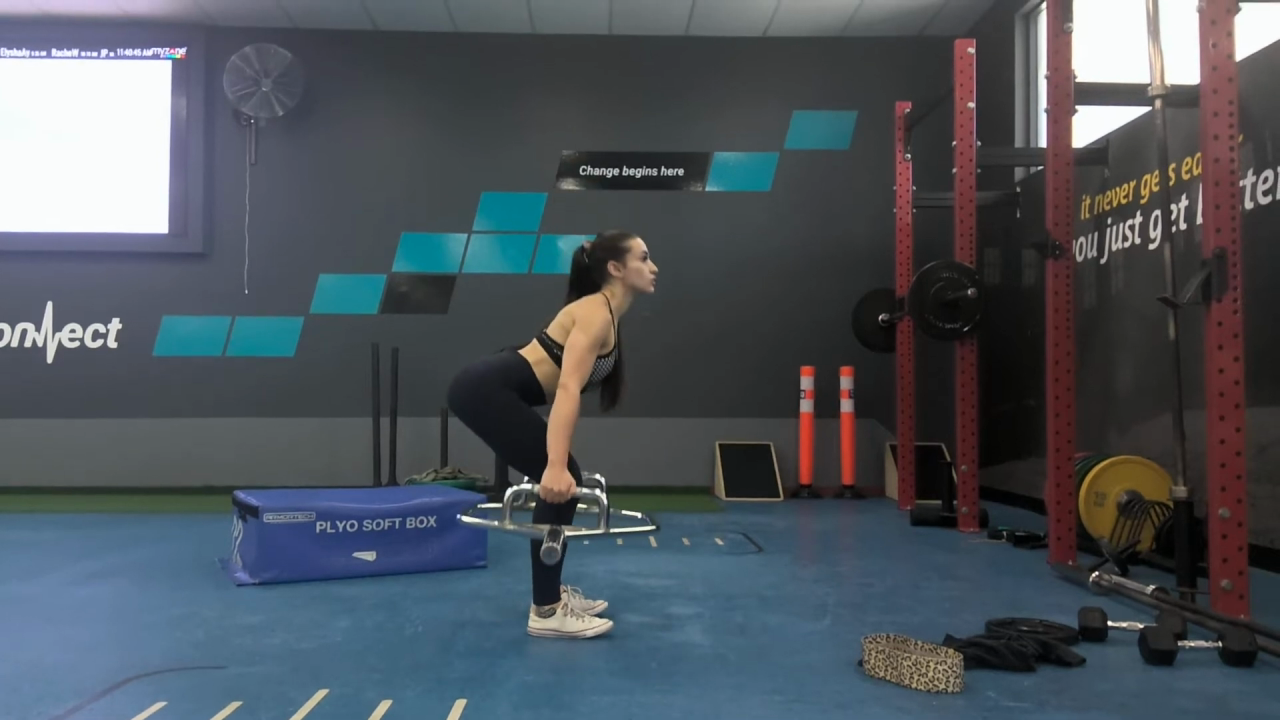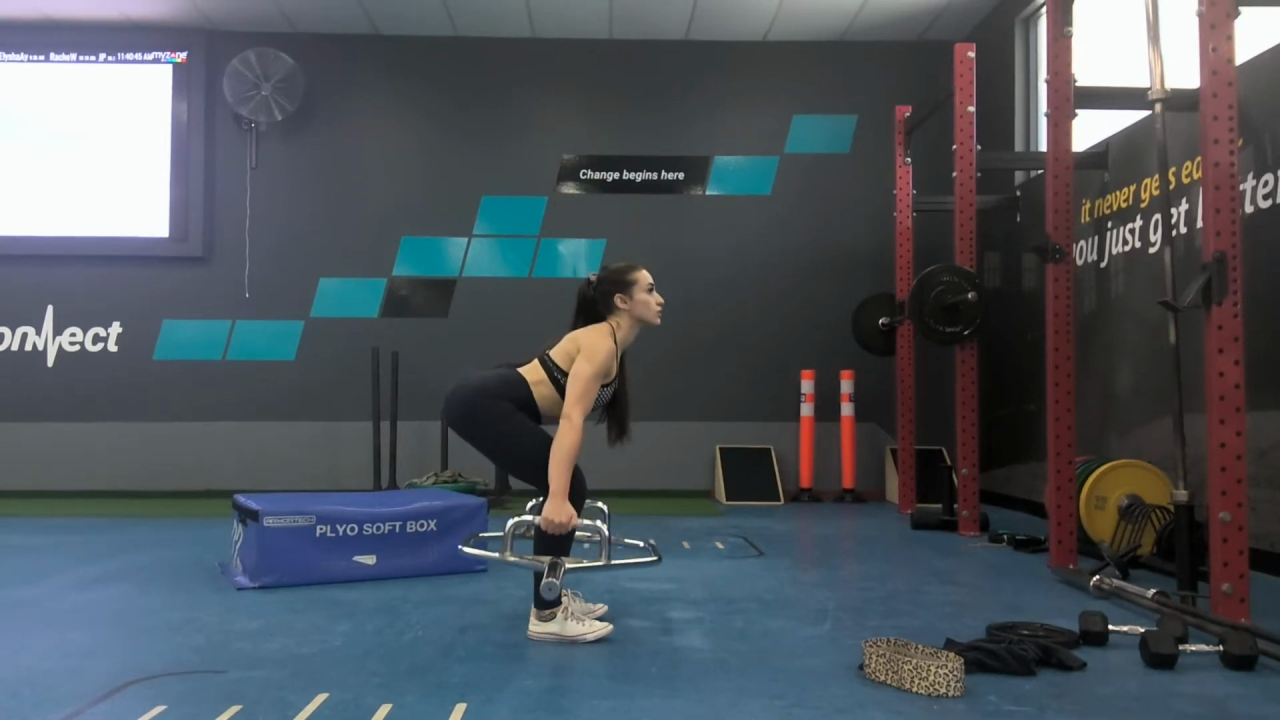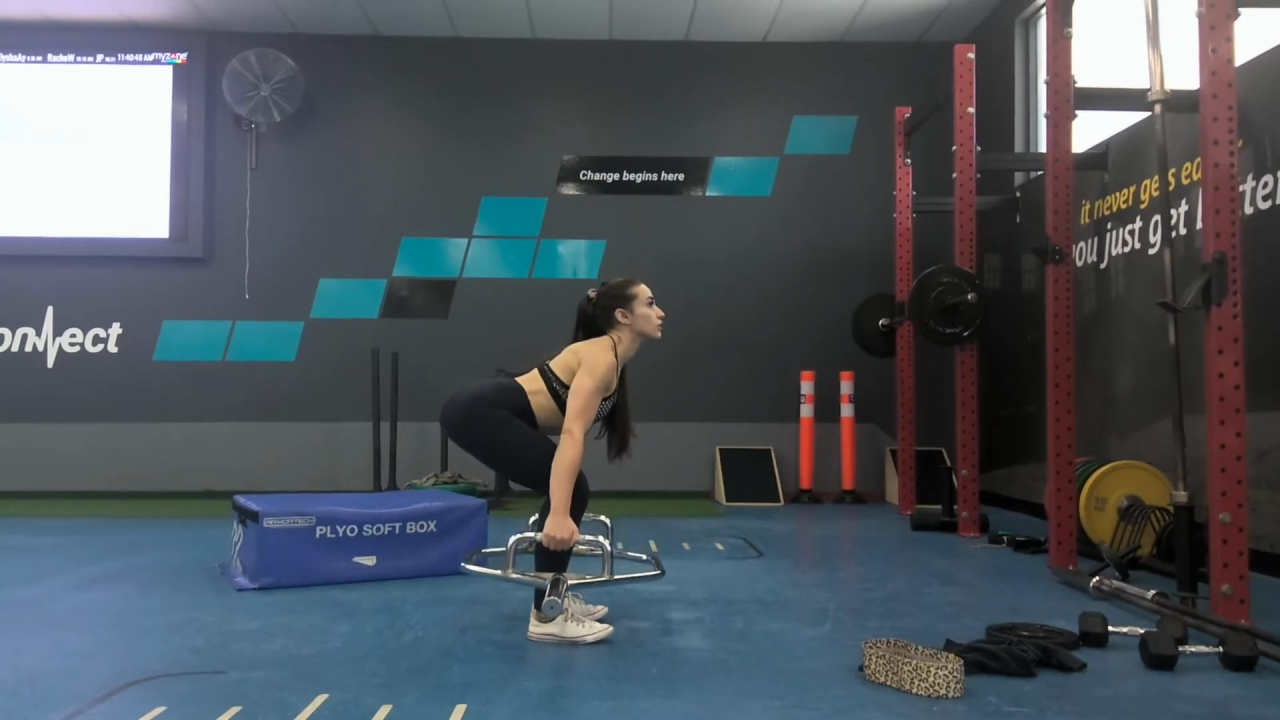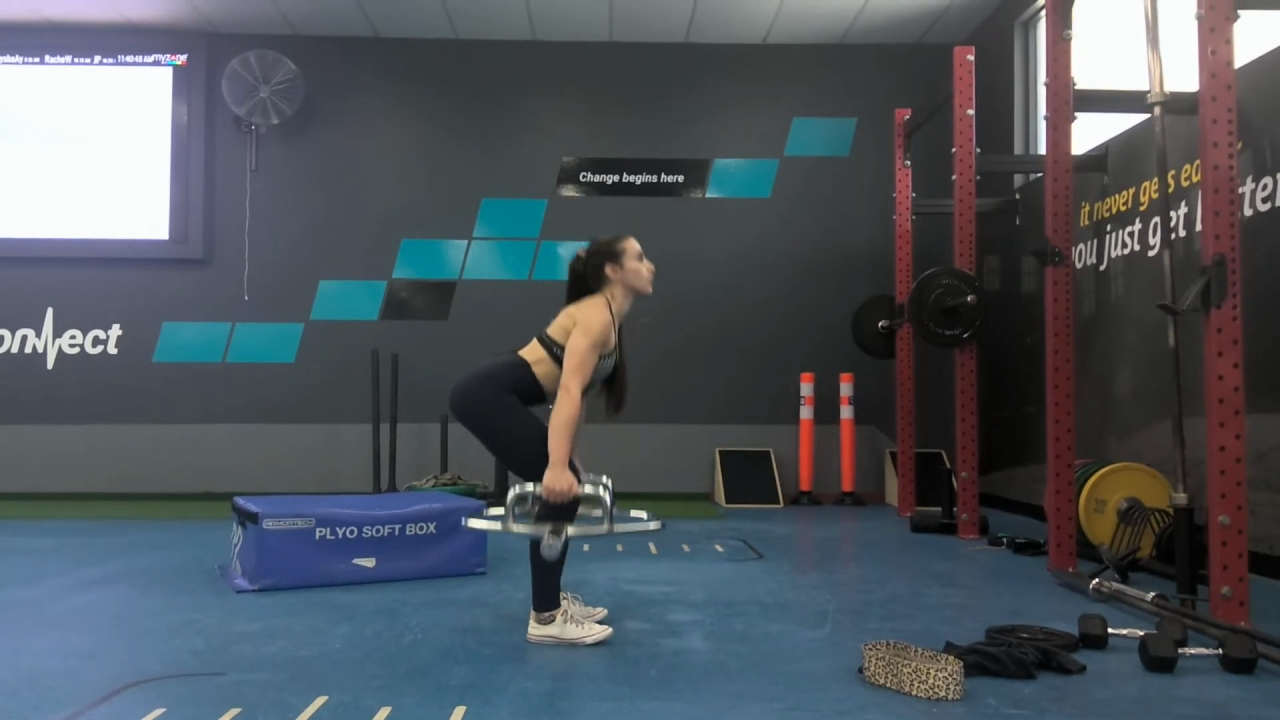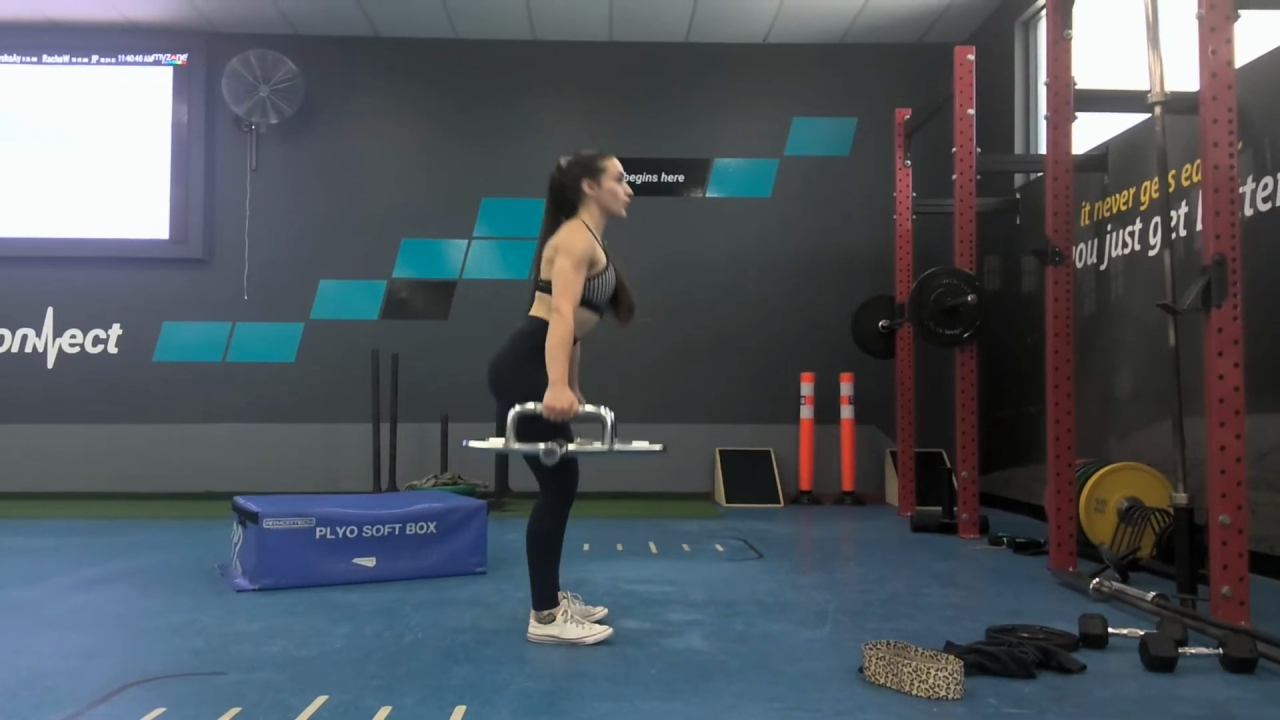
dt=0.3s
person 1, frame 1
left shoulder: (602, 314)
right shoulder: (597, 314)
left elbow: (567, 388)
right elbow: (567, 391)
left wrist: (560, 460)
right wrist: (556, 468)
left hip: (491, 389)
right hip: (485, 391)
left knee: (565, 483)
right knee: (561, 487)
left ankle: (552, 591)
right ankle: (546, 611)
person 1, frame 2
left shoulder: (609, 345)
right shoulder: (601, 343)
left elbow: (569, 417)
right elbow: (571, 420)
left wrist: (562, 491)
right wrist: (557, 498)
left hip: (484, 402)
right hip: (480, 405)
left knee: (568, 486)
right knee: (568, 489)
left ankle: (552, 595)
right ankle: (547, 615)
person 1, frame 3
left shoulder: (610, 358)
right shoulder: (602, 358)
left elbow: (573, 431)
right elbow: (572, 436)
left wrist: (563, 507)
right wrist: (558, 514)
left hip: (483, 411)
right hip: (477, 414)
left knee: (570, 491)
right knee: (570, 495)
right ankle: (547, 615)
person 1, frame 4
left shoulder: (607, 318)
right shoulder: (597, 315)
left elbow: (573, 393)
right elbow: (568, 392)
left wrist: (570, 463)
right wrist: (557, 468)
left hip: (494, 396)
right hip: (486, 396)
left knee: (564, 492)
right knee: (559, 495)
left ankle: (551, 599)
right ankle: (545, 619)
person 1, frame 5
left shoulder: (588, 241)
right shoulder: (576, 237)
right elbow: (561, 314)
left wrist: (571, 386)
right wrist: (557, 386)
left hip: (529, 367)
right hip: (524, 368)
left knee: (562, 482)
right knee: (559, 485)
left ankle: (552, 597)
right ankle: (545, 616)
